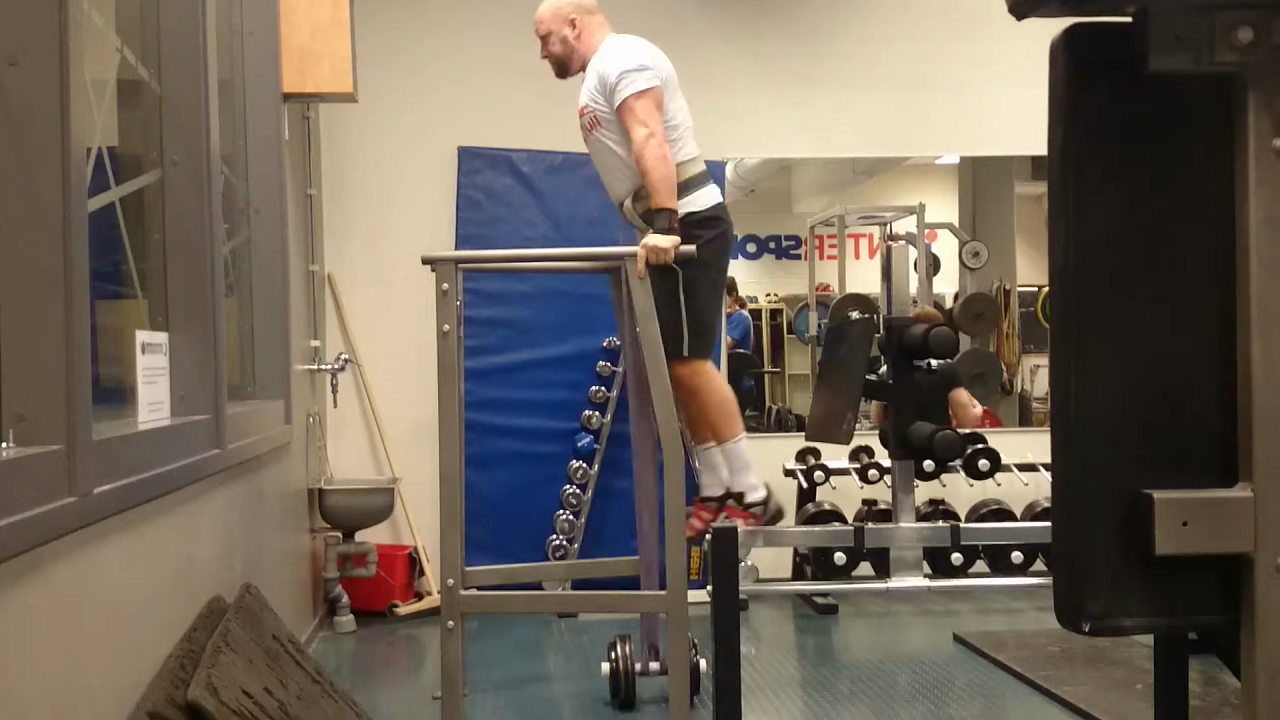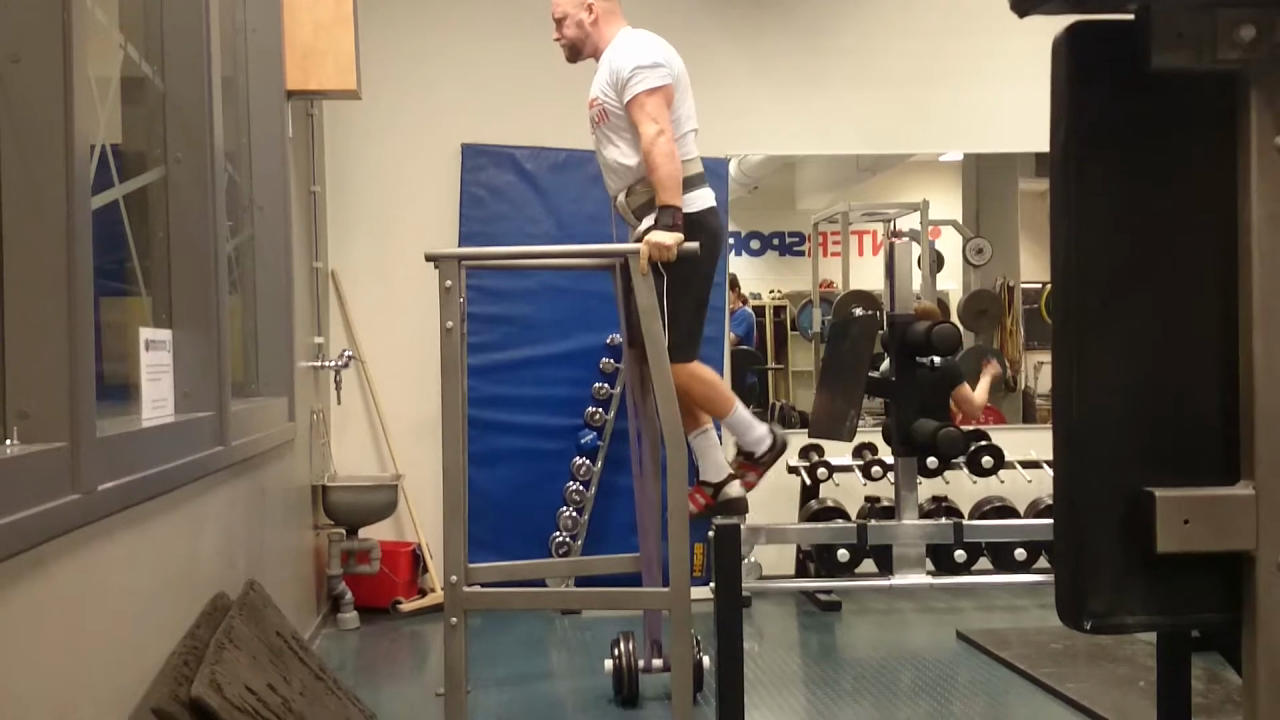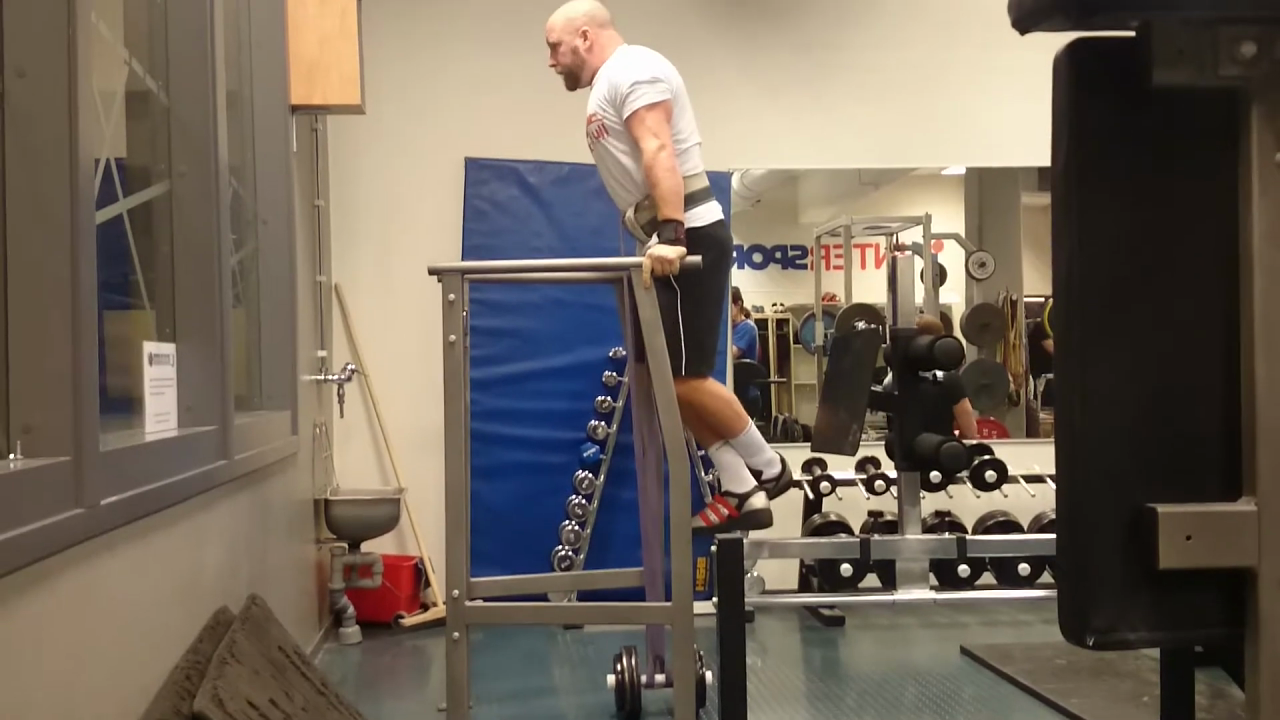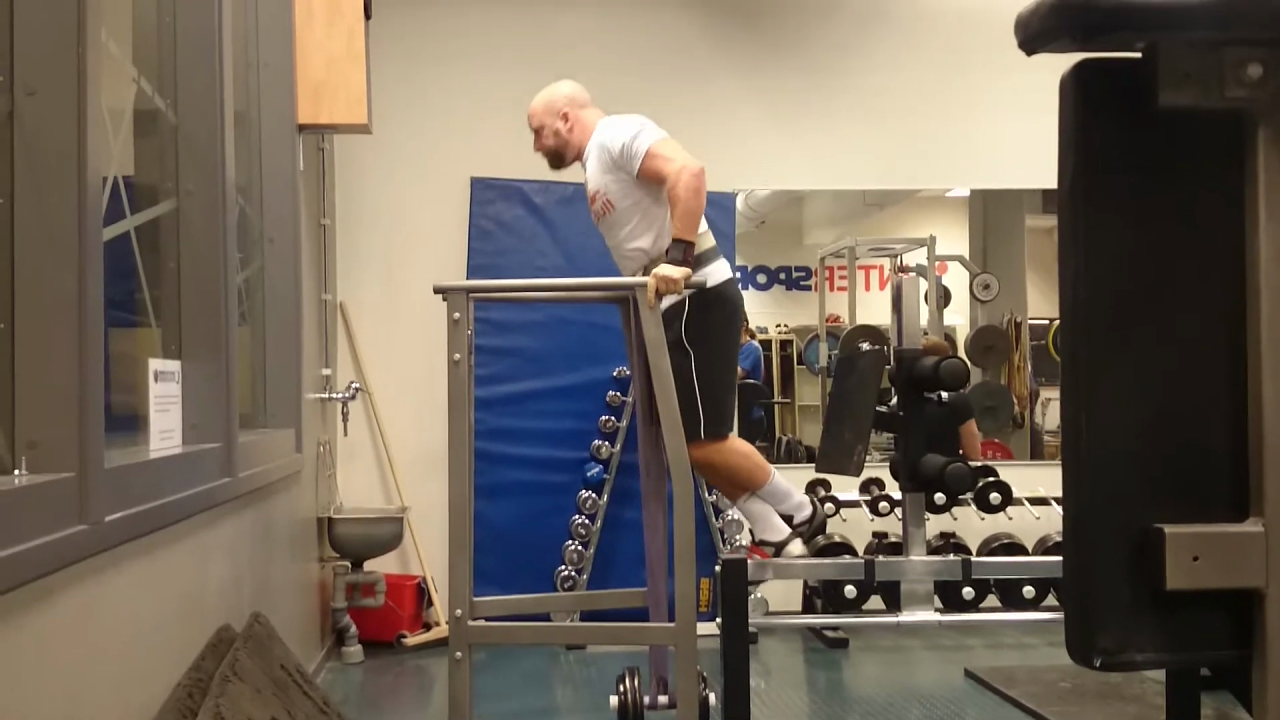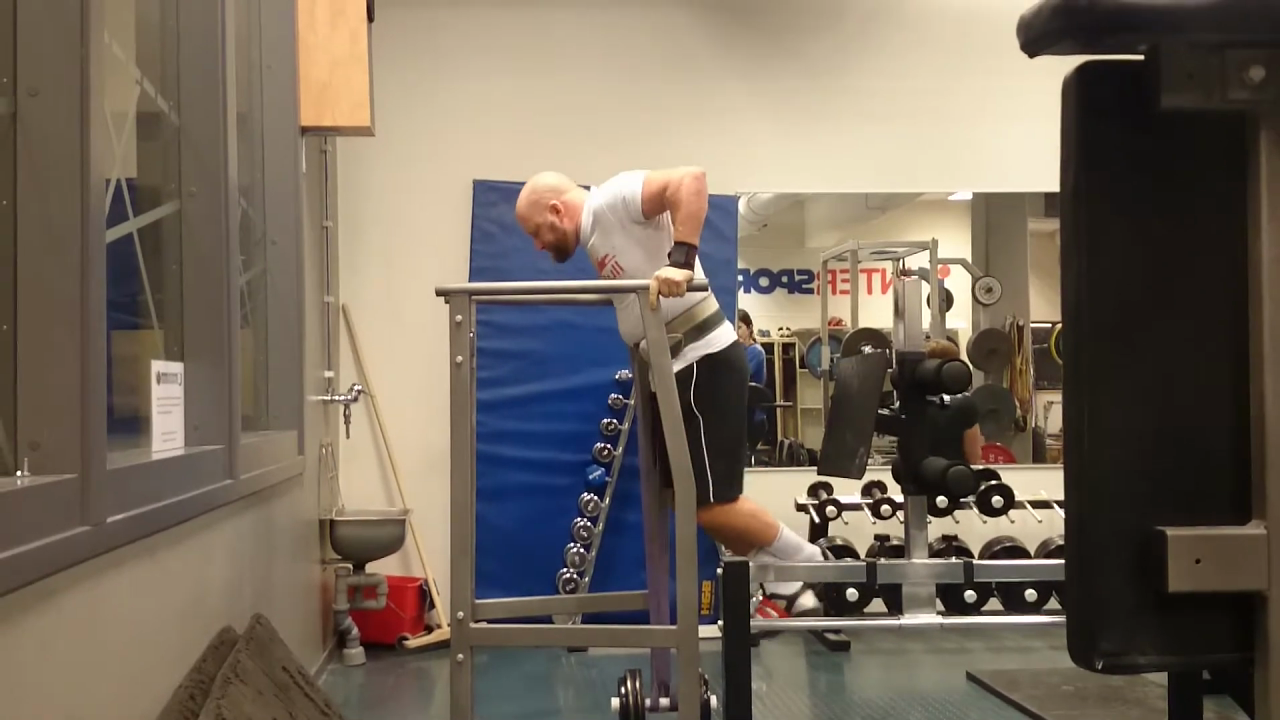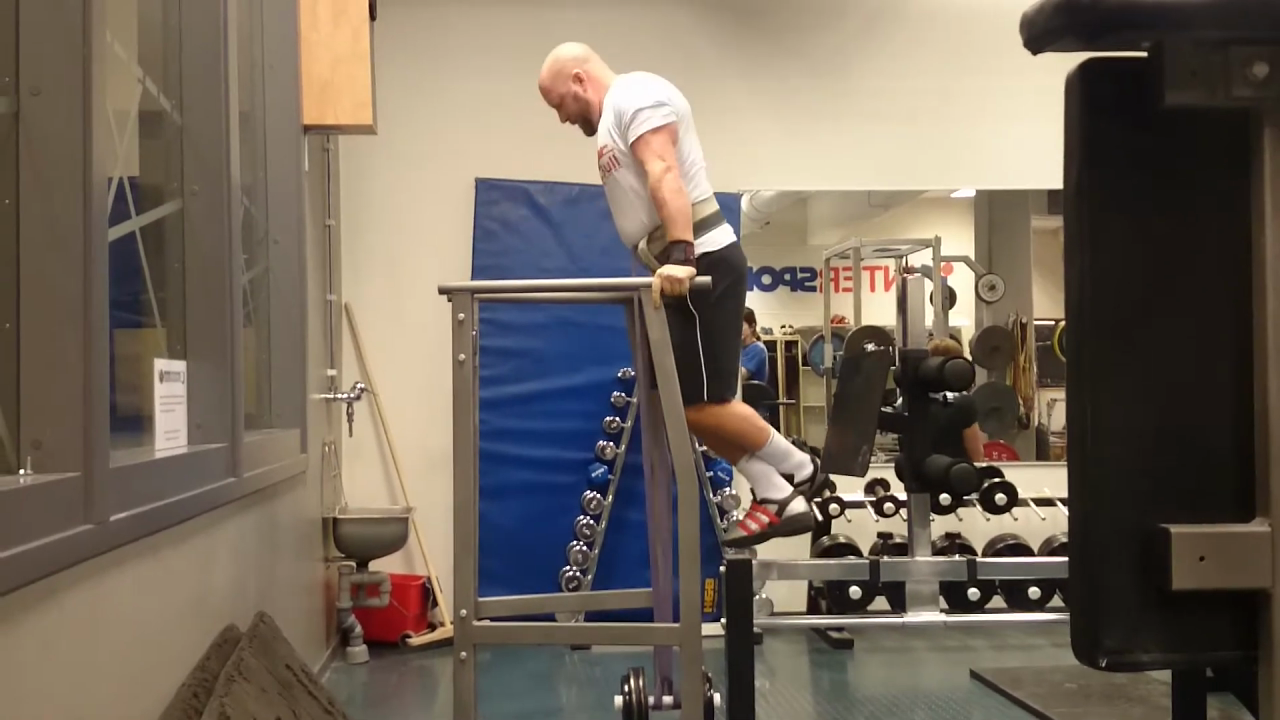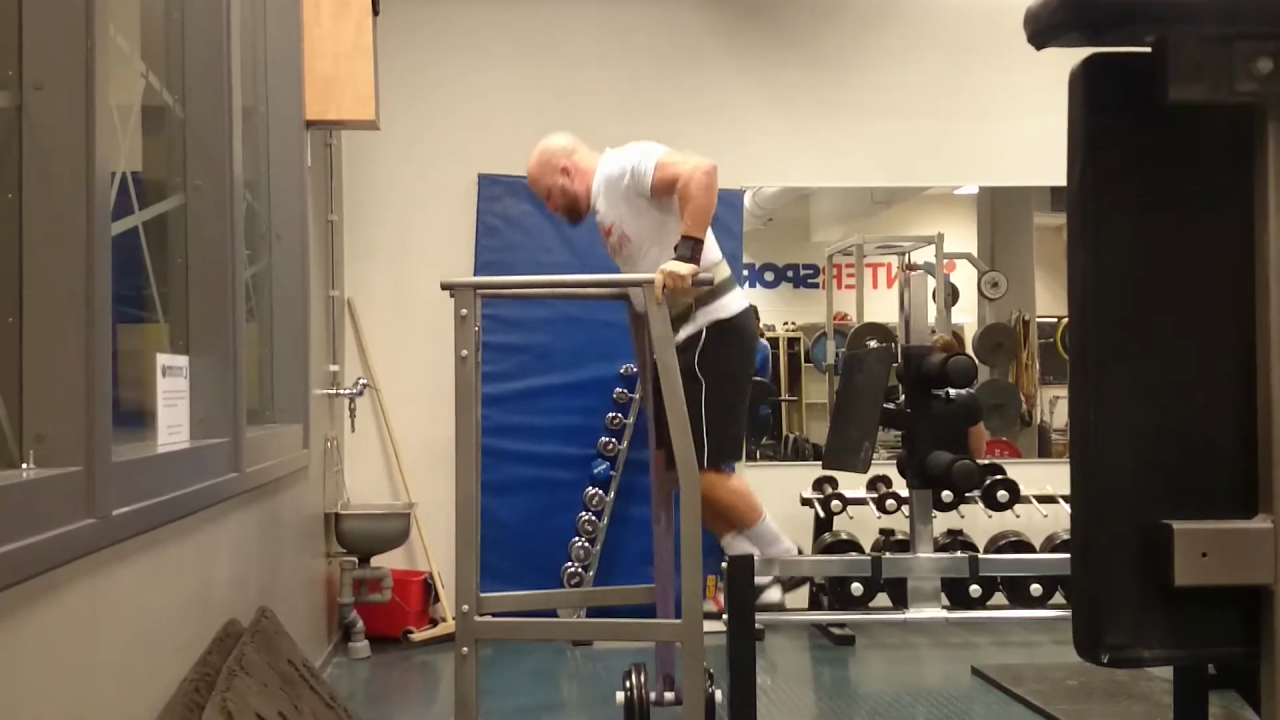
dt=0.7s
person 1, frame 1
left shoulder: (622, 59)
right shoulder: (602, 73)
left elbow: (651, 141)
left wrist: (664, 223)
left hip: (689, 223)
right hip: (668, 229)
left knee: (690, 361)
right knee: (677, 364)
left ankle: (752, 494)
right ankle: (717, 494)
person 1, frame 2
left shoulder: (635, 54)
right shoulder: (614, 65)
left elbow: (659, 138)
left wrist: (668, 221)
left hip: (681, 226)
right hip: (658, 229)
left knee: (670, 361)
right knee: (660, 362)
left ankle: (757, 440)
right ankle: (717, 480)
person 1, frame 3
left shoulder: (631, 69)
right shoulder: (611, 84)
left elbow: (660, 152)
left wrist: (671, 236)
left hip: (689, 237)
right hip: (670, 242)
left knee: (684, 377)
right knee: (668, 377)
left ankle: (767, 469)
right ankle: (742, 491)
person 1, frame 4
left shoulder: (619, 135)
right shoulder: (600, 160)
left elbow: (688, 173)
left wrist: (678, 258)
left hip: (696, 298)
right hip: (675, 303)
left knee: (702, 439)
right knee: (683, 438)
left ankle: (798, 511)
right ankle: (776, 538)
person 1, frame 5
left shoulder: (614, 198)
right shoulder: (597, 230)
left elbow: (691, 178)
left wrist: (681, 259)
left hip: (701, 361)
right hip: (677, 366)
left knee: (711, 503)
left ankle: (808, 564)
right ankle: (788, 587)
person 1, frame 6
left shoulder: (635, 94)
right shoulder: (617, 116)
left elbow: (664, 175)
left wrist: (680, 255)
left hip: (700, 264)
right hip: (675, 271)
left knee: (703, 403)
right knee: (684, 402)
left ankle: (798, 471)
right ankle: (777, 495)
person 1, frame 7
left shoulder: (624, 168)
right shoulder: (609, 198)
left elbow: (699, 172)
left wrist: (687, 253)
left hip: (713, 327)
right hip: (685, 334)
left knee: (703, 468)
right knee: (672, 462)
left ankle: (783, 558)
right ankle: (755, 580)
